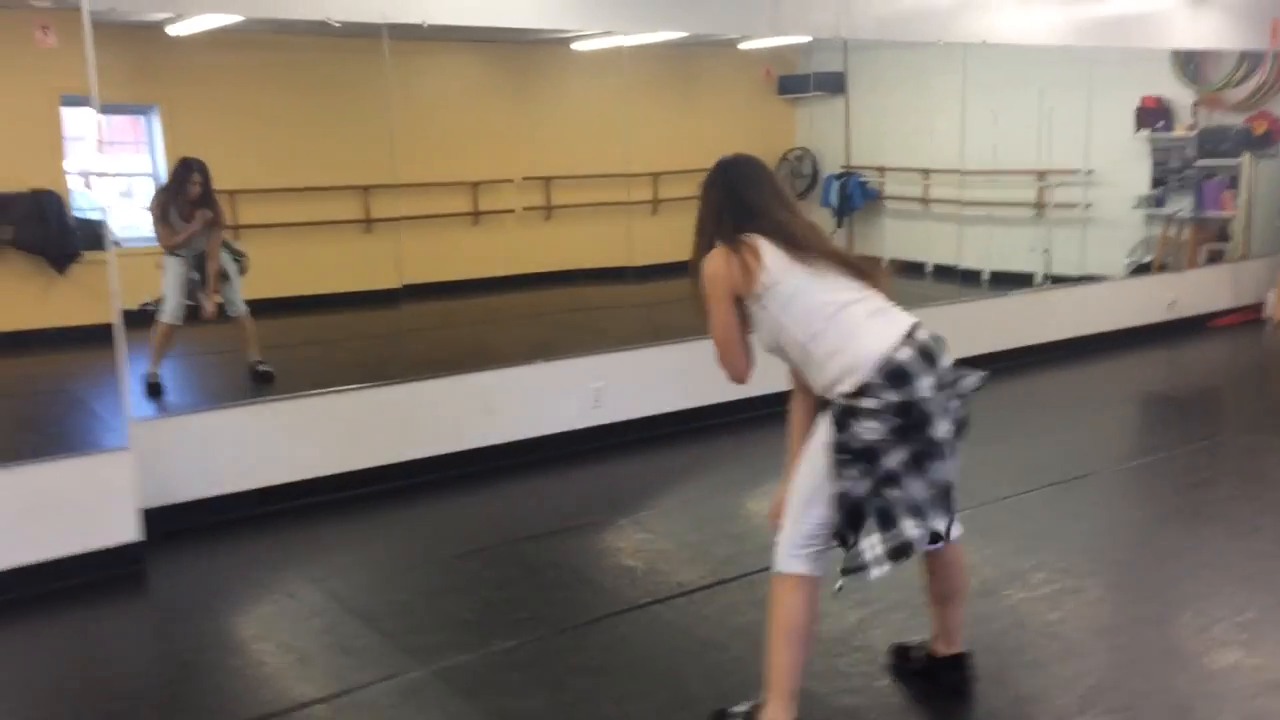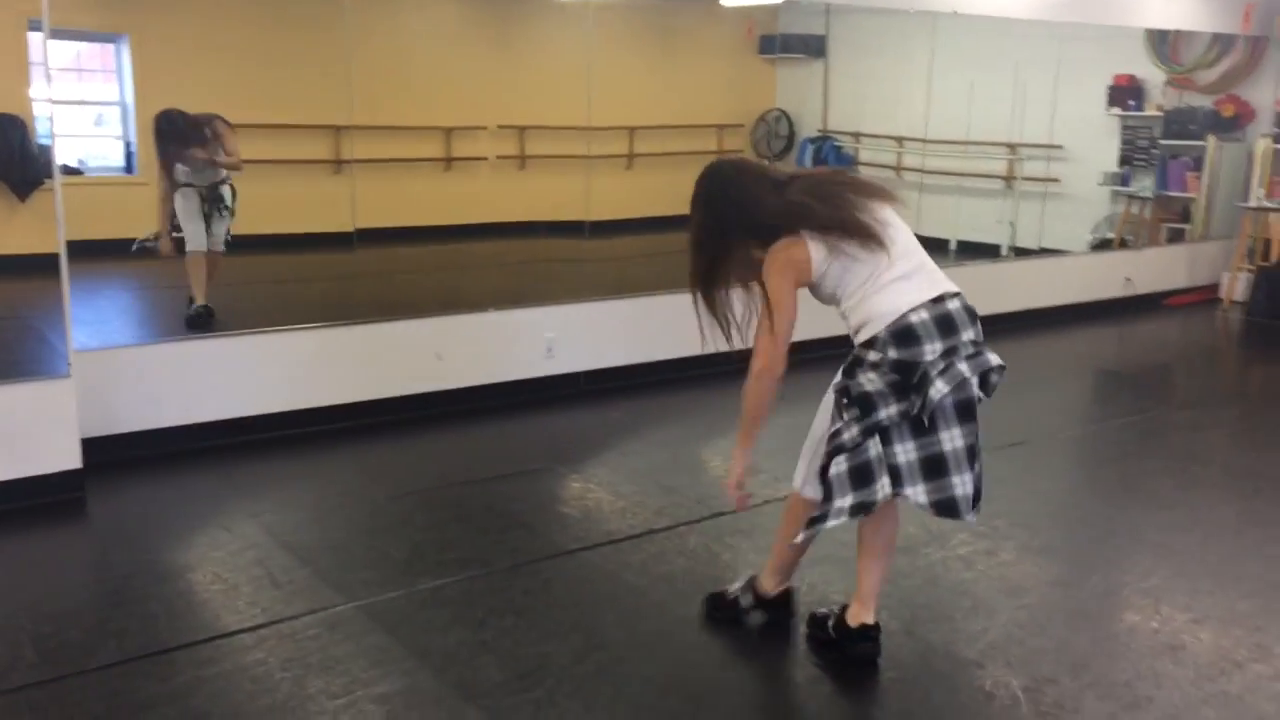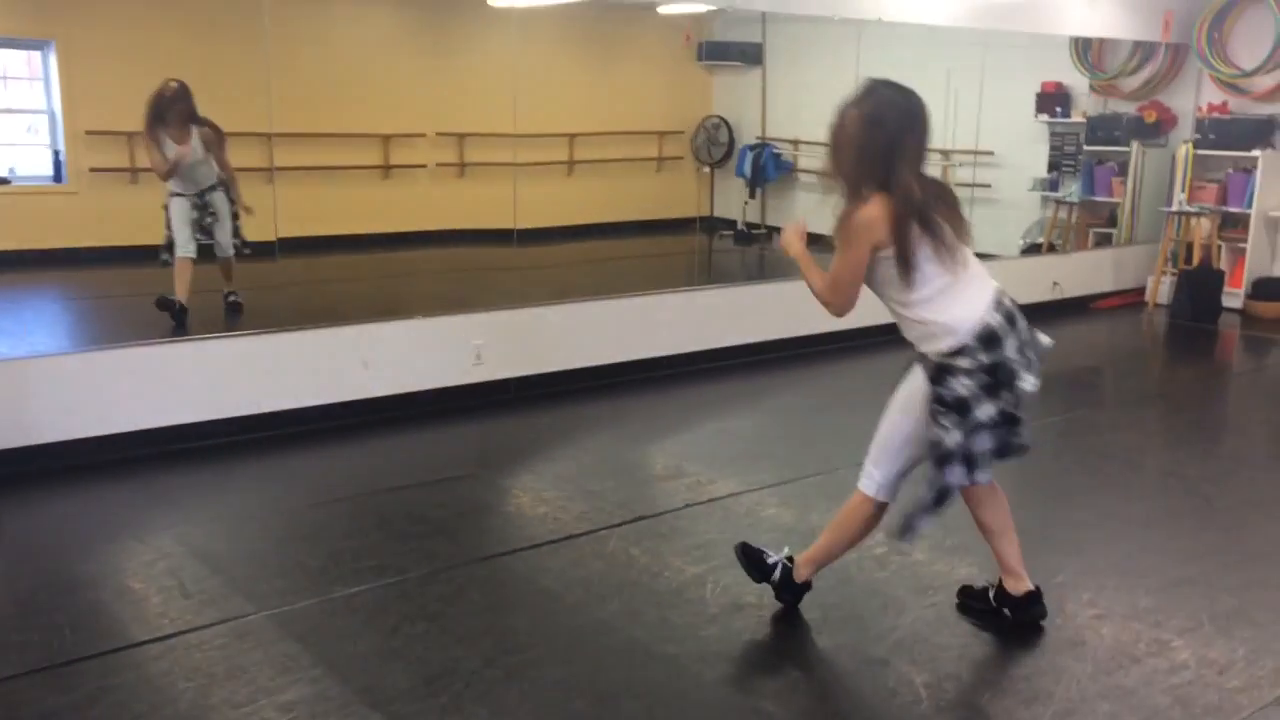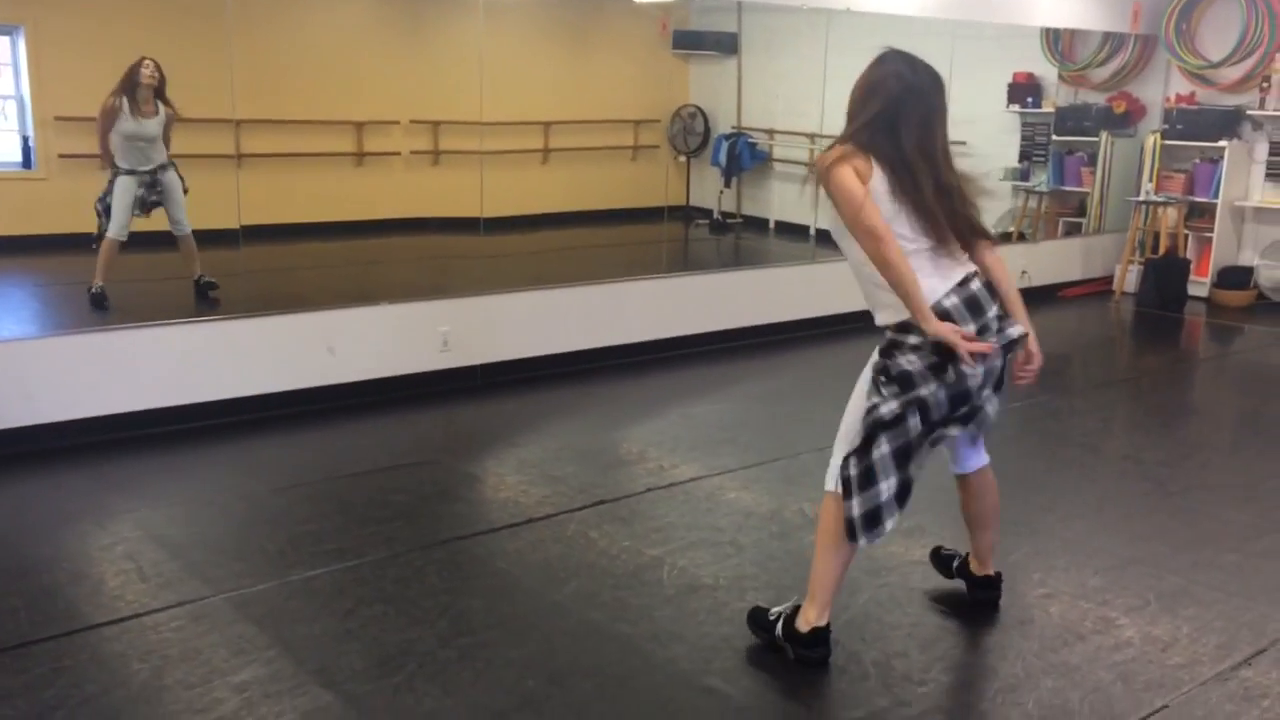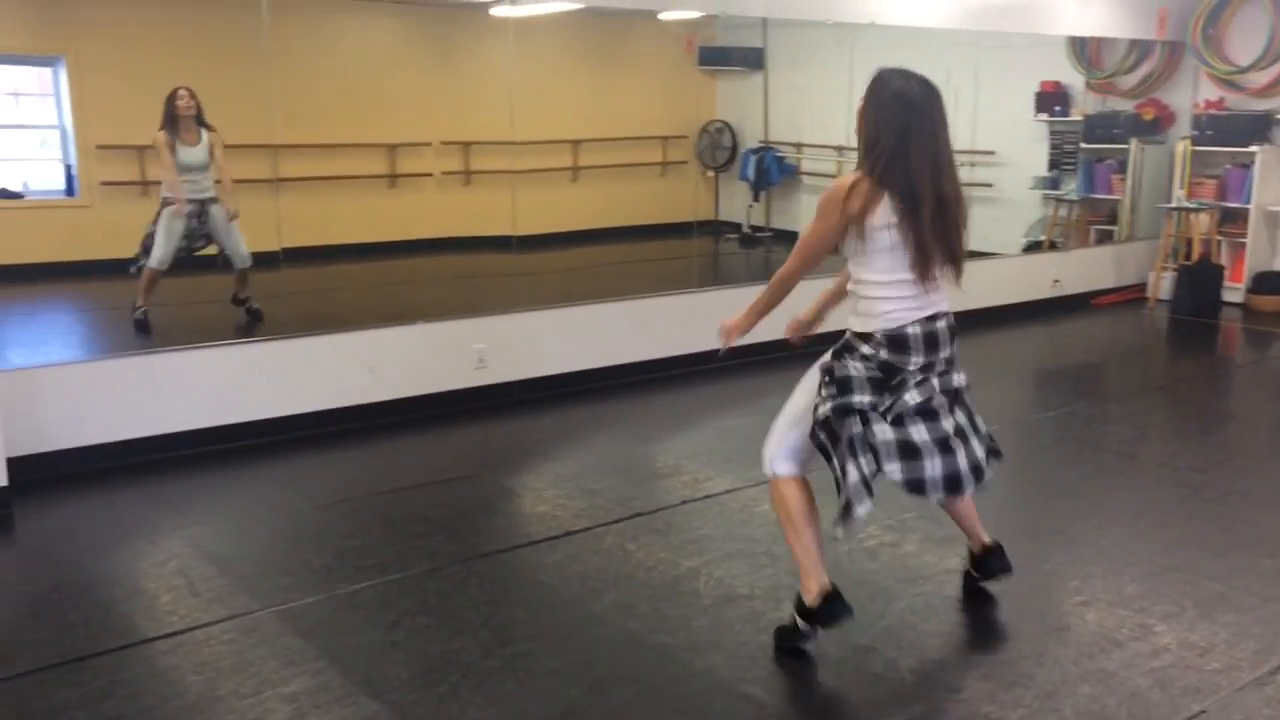
dt=0.7s
person 1, frame 1
left shoulder: (722, 263)
right shoulder: (803, 249)
left elbow: (737, 370)
right wrist: (797, 479)
left hip: (878, 396)
right hip: (926, 370)
left knee: (799, 549)
right knee: (929, 519)
right ankle: (948, 656)
person 1, frame 2
left shoulder: (786, 253)
right shoulder: (845, 196)
left elbow: (770, 364)
left wrist: (741, 453)
left hip: (895, 349)
right hip: (957, 325)
left knee: (819, 472)
right knee: (883, 479)
left ankle: (769, 591)
right ankle: (860, 621)
person 1, frame 3
left shoulder: (868, 214)
right shoulder: (923, 192)
left elbow: (838, 301)
left wrist: (797, 251)
left hip: (960, 360)
right hip: (1002, 331)
left knee: (879, 477)
right knee: (964, 466)
left ankle: (796, 572)
right ankle: (1019, 592)
person 1, frame 4
left shoulder: (842, 161)
right shoulder: (928, 167)
left elbow: (878, 241)
right elbow: (980, 246)
left wrist: (931, 327)
right wrist: (1021, 327)
left hip: (918, 336)
right hip: (978, 314)
left knee: (850, 473)
right knee: (969, 453)
left ankle: (810, 624)
right ankle: (983, 572)
person 1, frame 5
left shoulder: (853, 193)
right shoulder: (938, 192)
left elbow: (799, 265)
left wrist: (750, 314)
right wrist: (817, 310)
left hip: (874, 353)
right hip: (934, 342)
left knee: (783, 459)
right knee: (925, 450)
left ankle: (818, 596)
right ankle: (984, 548)
person 2, frame 1
left shoulder: (211, 208)
right shoulder: (162, 202)
left elbow: (214, 253)
right elbow: (167, 244)
left wrist: (210, 296)
right wrist: (196, 228)
left hip: (210, 254)
right hip: (179, 257)
left knee: (237, 305)
right knee: (172, 312)
left ankle: (256, 362)
right ankle: (152, 372)
person 2, frame 2
left shoulder: (214, 127)
right shoulder: (169, 148)
left elbow: (237, 162)
right elbow: (165, 191)
left wrist: (209, 159)
right wrist: (164, 235)
left hip: (218, 185)
right hip: (187, 187)
left knee: (217, 243)
right knee: (195, 241)
left ankle: (198, 298)
right ankle: (198, 304)
person 2, frame 3
left shoulder: (202, 131)
right shoulder: (153, 132)
left elbow: (224, 166)
right elbow: (161, 172)
left wrist: (239, 200)
right wrist: (176, 161)
left hip: (212, 191)
right hip: (180, 195)
left knee: (224, 246)
right knee: (184, 247)
left ankle: (229, 291)
right ankle: (179, 302)
person 2, frame 4
left shoulder: (166, 112)
right shoulder: (115, 104)
right elbow: (103, 136)
right wrist: (110, 165)
left hip: (162, 170)
right hip: (127, 173)
left knee: (182, 226)
right knee: (117, 229)
left ankle: (199, 278)
right ankle: (97, 285)
person 2, frame 5
left shoulder: (211, 136)
right shoulder: (164, 137)
left elbow: (222, 167)
right elbow: (169, 170)
left wrist: (230, 200)
right wrist: (178, 200)
left hip: (210, 203)
right hip: (176, 203)
left knee: (242, 256)
right knee: (159, 257)
left ankle: (242, 296)
right ankle: (140, 306)
